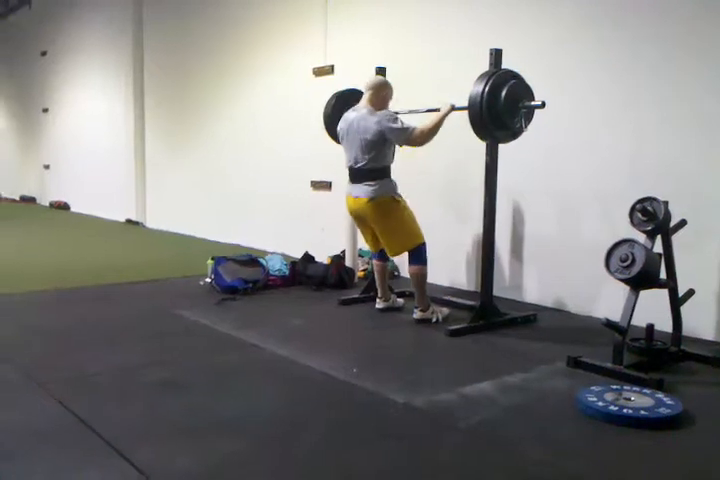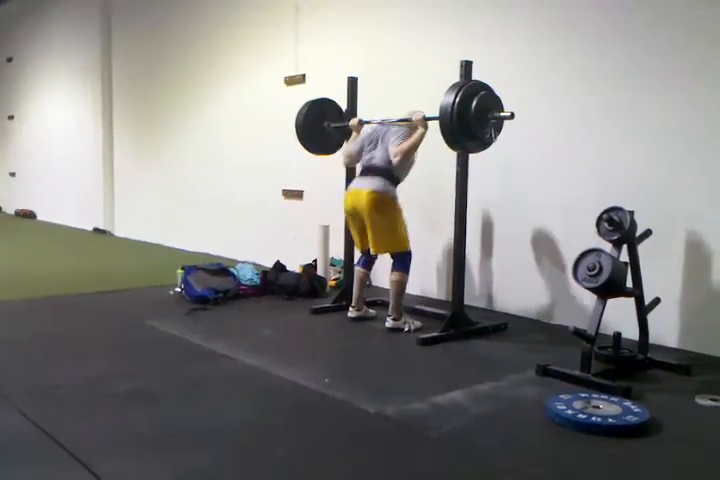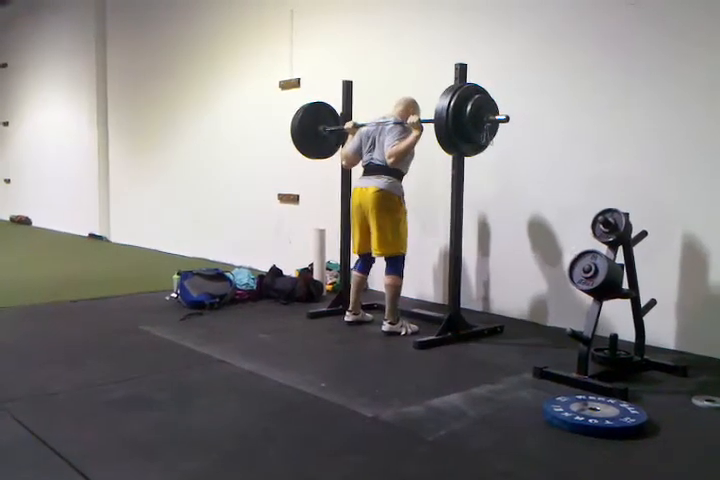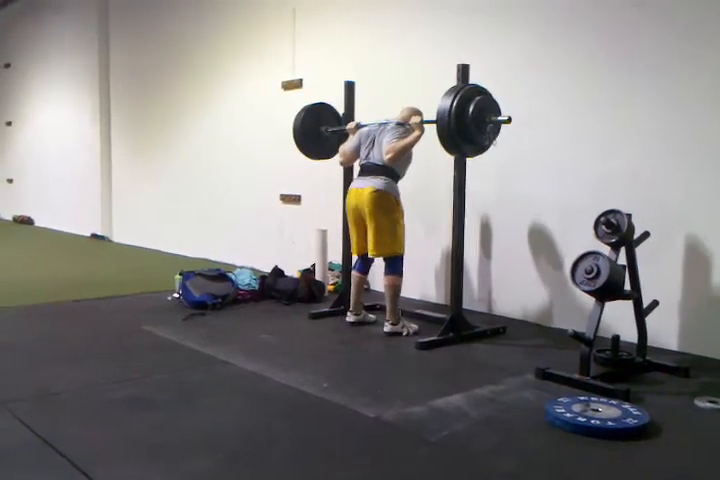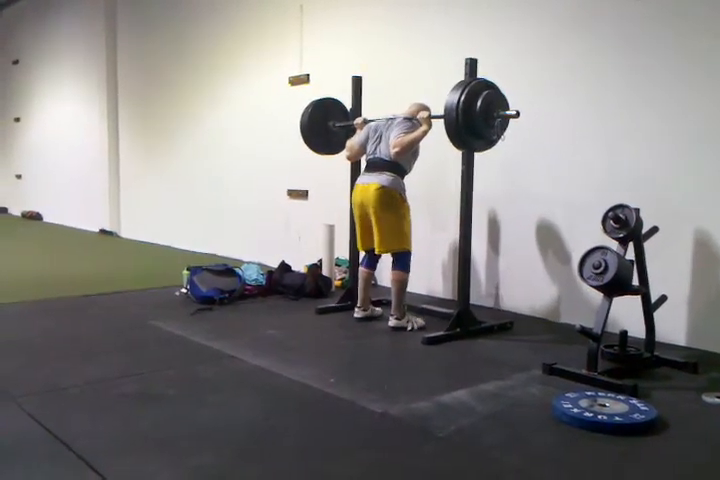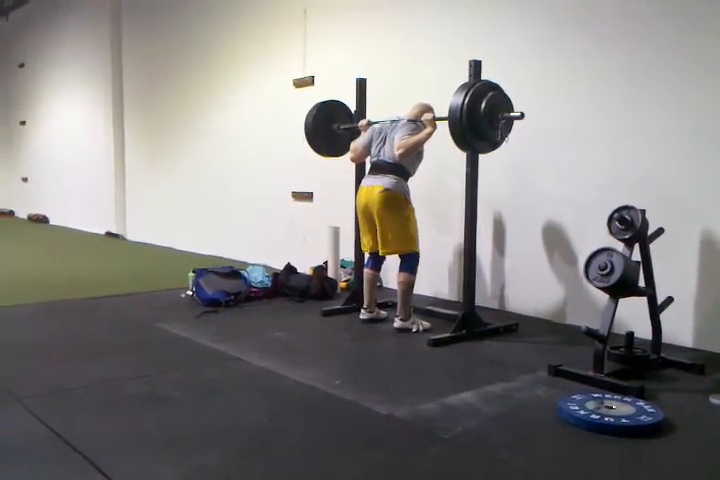
dt=0.7s
person 1, frame 1
left shoulder: (345, 119)
right shoulder: (381, 120)
right elbow: (419, 137)
right wrist: (443, 113)
left hip: (353, 199)
right hip: (378, 198)
left knee: (379, 247)
right knee: (416, 248)
left ankle: (384, 298)
right ankle: (423, 308)
person 1, frame 2
left shoulder: (374, 129)
right shoulder: (401, 132)
left elbow: (347, 159)
right elbow: (398, 157)
left wrist: (355, 132)
right wrist: (421, 130)
left hip: (353, 195)
right hip: (377, 197)
left knee: (368, 253)
right knee: (401, 256)
left ankle: (356, 307)
right ankle: (395, 318)
person 1, frame 3
left shoulder: (368, 128)
right shoulder: (398, 128)
left elbow: (346, 161)
right elbow: (393, 158)
left wrist: (351, 135)
right wrist: (416, 133)
left hip: (360, 192)
right hip: (384, 193)
left knee: (365, 256)
right knee: (395, 258)
left ankle: (353, 311)
right ankle: (392, 321)
person 1, frame 4
left shoulder: (367, 130)
right shoulder: (399, 130)
left elbow: (343, 158)
right elbow: (390, 155)
left wrist: (352, 135)
right wrist: (417, 133)
left hip: (355, 192)
right hip: (379, 194)
left knee: (364, 255)
right knee: (393, 258)
left ankle: (355, 311)
right ankle: (393, 321)
person 1, frame 5
left shoulder: (375, 125)
right shoulder: (406, 125)
left elbow: (350, 154)
right elbow: (397, 149)
left wrist: (359, 130)
right wrist: (425, 128)
left hip: (361, 189)
right hip: (385, 190)
left knee: (371, 251)
right knee: (401, 254)
left ankle: (362, 307)
right ankle: (398, 316)
person 1, frame 6
left shoulder: (378, 127)
right shoulder: (410, 128)
left elbow: (354, 155)
right elbow: (401, 151)
left wrist: (363, 132)
right wrist: (429, 130)
left hip: (365, 191)
right hip: (389, 193)
left knee: (375, 253)
right knee: (409, 256)
left ankle: (368, 309)
right ankle: (404, 318)
